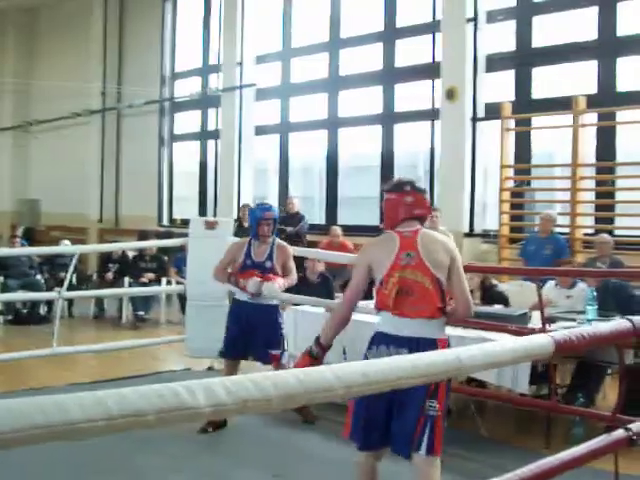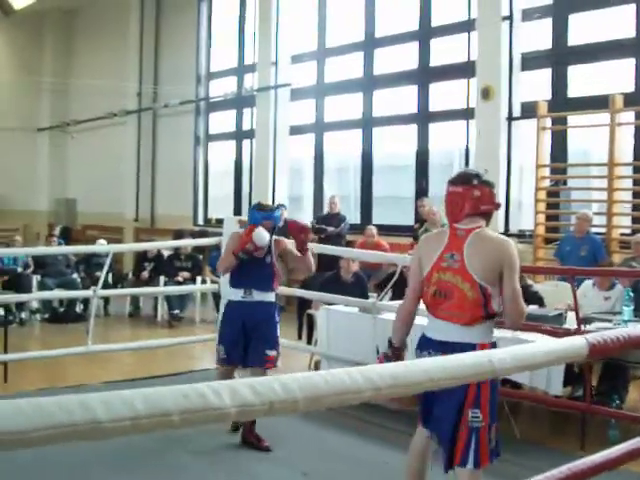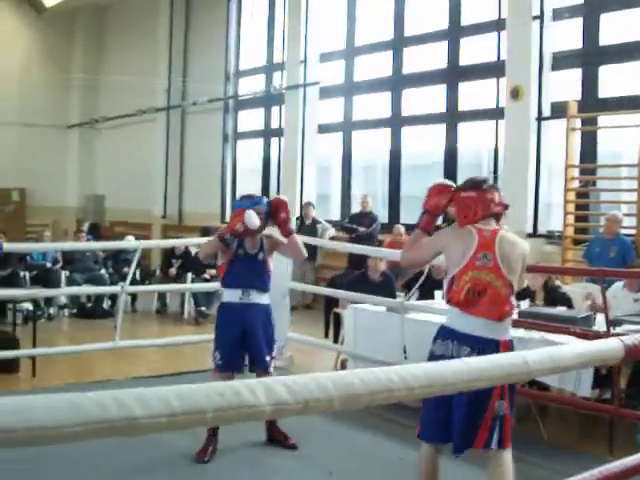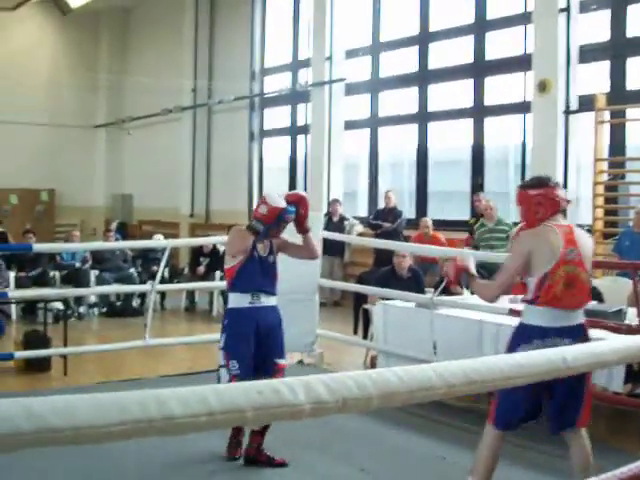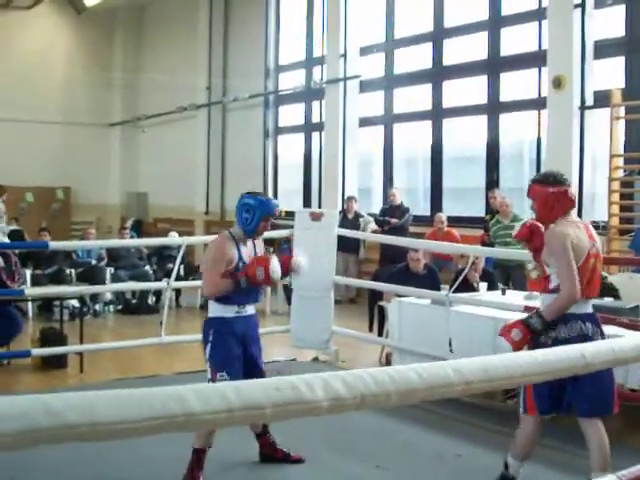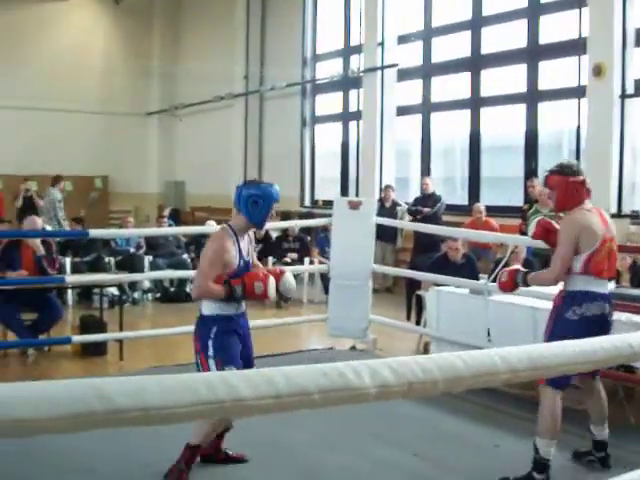
dt=0.5s
person 1, frame 1
left shoulder: (376, 247)
right shoulder: (445, 246)
left elbow: (344, 308)
right elbow: (464, 310)
left wrist: (318, 347)
left hip: (384, 347)
right hip: (429, 351)
left knee: (371, 447)
right knee: (426, 454)
person 1, frame 2
left shoulder: (428, 242)
right shoulder: (501, 247)
left elbow: (408, 307)
right elbow: (515, 318)
left wrist: (394, 348)
left hip: (430, 349)
right hip: (472, 355)
left knee: (429, 427)
person 1, frame 3
left shoulder: (452, 237)
right shoulder: (519, 247)
left elbow: (407, 259)
left wrist: (428, 216)
left hip: (451, 342)
right hip: (493, 349)
left knee: (431, 440)
right knee: (498, 448)
person 1, frame 4
left shoulder: (530, 239)
right shoulder: (585, 239)
left elbow: (493, 292)
left wrist: (465, 273)
left hip: (534, 338)
right hip: (575, 338)
left knee: (496, 426)
right knee: (574, 428)
person 1, frame 5
left shoulder: (556, 234)
right shoulder: (587, 231)
left elbow: (570, 294)
left wrist: (532, 323)
right wrist: (537, 247)
left hip: (559, 327)
right hip: (589, 327)
left knee: (533, 411)
right knee: (591, 417)
person 1, frame 6
left shoulder: (574, 221)
right shoulder: (602, 217)
left elbow: (555, 275)
left wrist: (520, 277)
right wrist: (556, 241)
left hip: (577, 305)
right hip: (602, 304)
left knee: (552, 386)
right knee: (588, 377)
right ankle: (600, 449)
person 2, frame 1
left shoulder: (282, 249)
right shoulder: (239, 246)
left elbow: (292, 276)
right elbow: (218, 273)
left wrist: (280, 283)
right wrist: (236, 280)
left hip: (268, 310)
right hip: (241, 308)
left knee: (279, 365)
right knee: (230, 364)
person 2, frame 2
left shoulder: (279, 244)
right shoulder: (237, 239)
left elbow: (307, 270)
right elbow: (221, 268)
left wrist: (303, 246)
right wrist: (245, 249)
left hip: (265, 311)
right hip: (236, 309)
left knee: (259, 371)
right knee: (225, 368)
left ankle: (249, 430)
person 2, frame 3
left shoulder: (269, 241)
right shoulder: (229, 240)
left elbow: (301, 254)
right elbow: (203, 255)
left wrist: (286, 227)
right wrist: (229, 233)
left hip: (260, 311)
right hip: (231, 310)
left knee: (264, 374)
right knee: (223, 375)
left ankle: (272, 427)
right ankle: (212, 437)
person 2, frame 4
left shoulder: (276, 243)
right shoulder: (240, 235)
left elbow: (313, 254)
right elbow: (236, 249)
left wrist: (302, 224)
right wrist: (258, 224)
left hip: (269, 314)
right hip: (240, 315)
left knee: (270, 382)
right knee: (239, 382)
left ankle: (255, 448)
right ankle: (237, 433)
person 2, frame 5
left shoulder: (256, 245)
right shoulder: (222, 245)
left elbow: (260, 278)
right elbow: (209, 289)
left wrist: (280, 271)
right wrist: (248, 278)
left hip: (247, 322)
right hip: (222, 326)
left ankle: (268, 446)
person 2, frame 6
left shoulder: (248, 236)
right shoulder: (222, 241)
right elbow: (200, 288)
left wrist: (267, 277)
right wrist: (241, 290)
left hip: (238, 319)
right hip: (216, 326)
left ankle: (213, 447)
